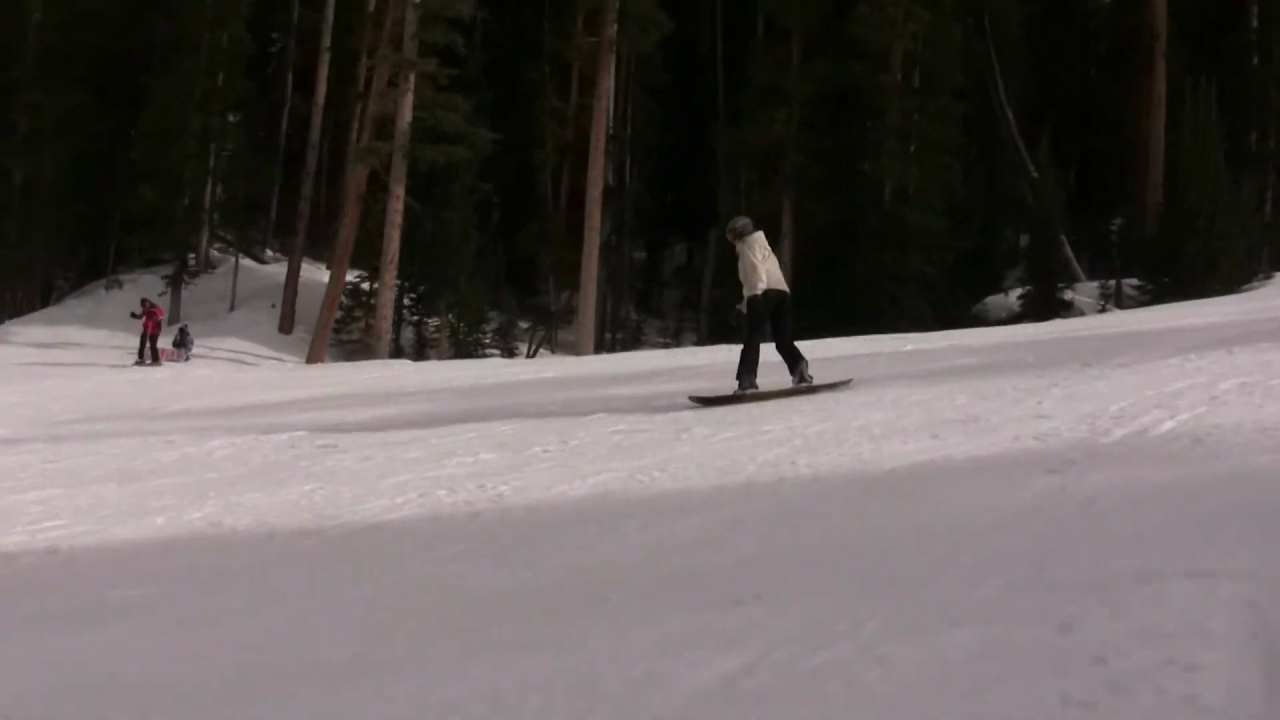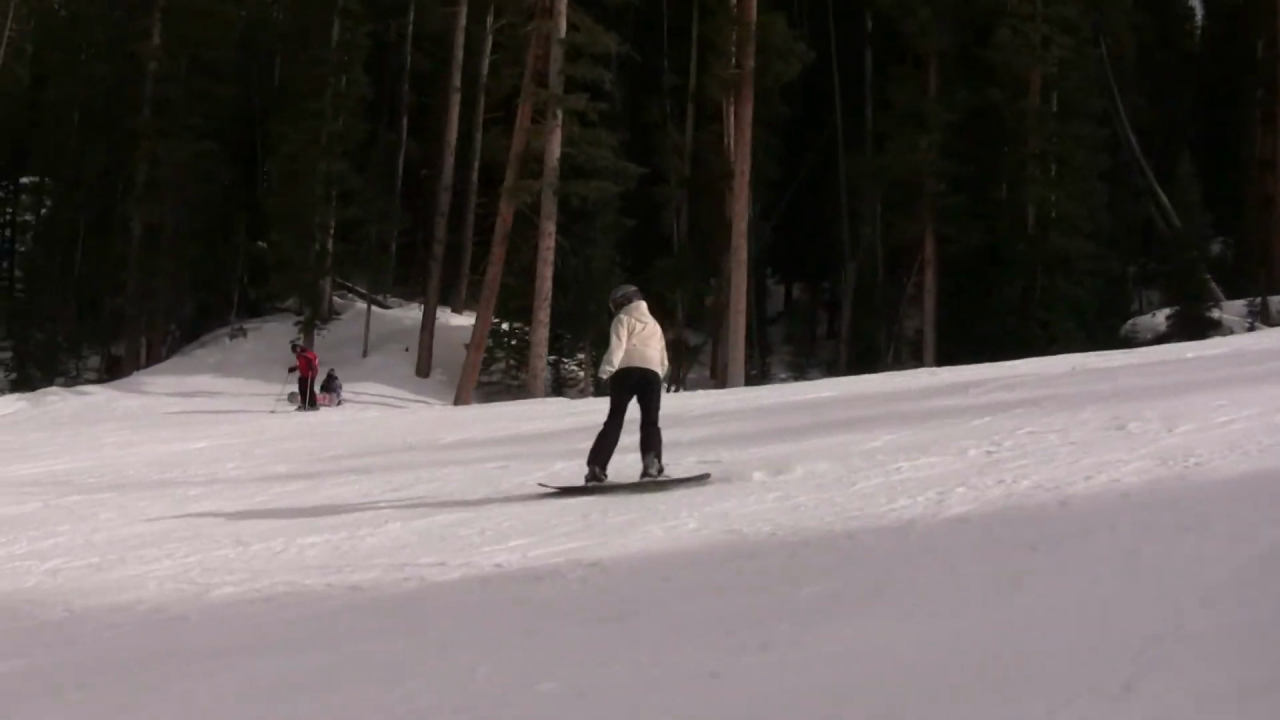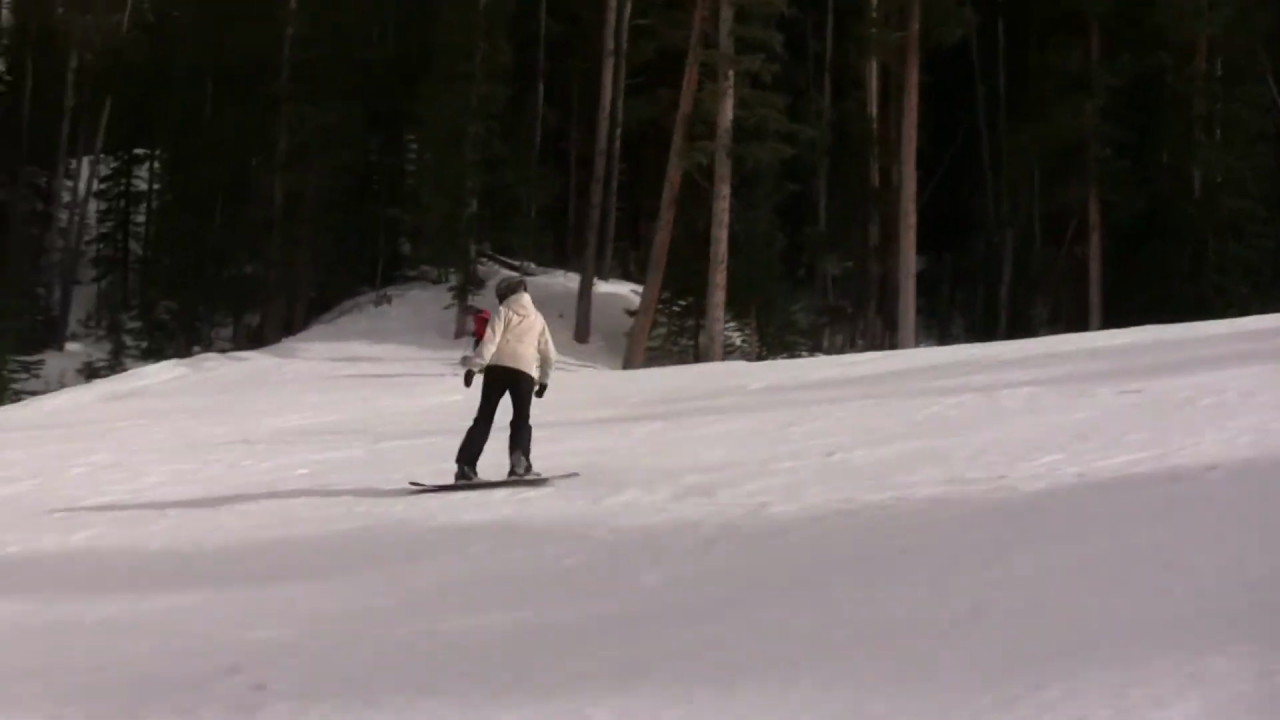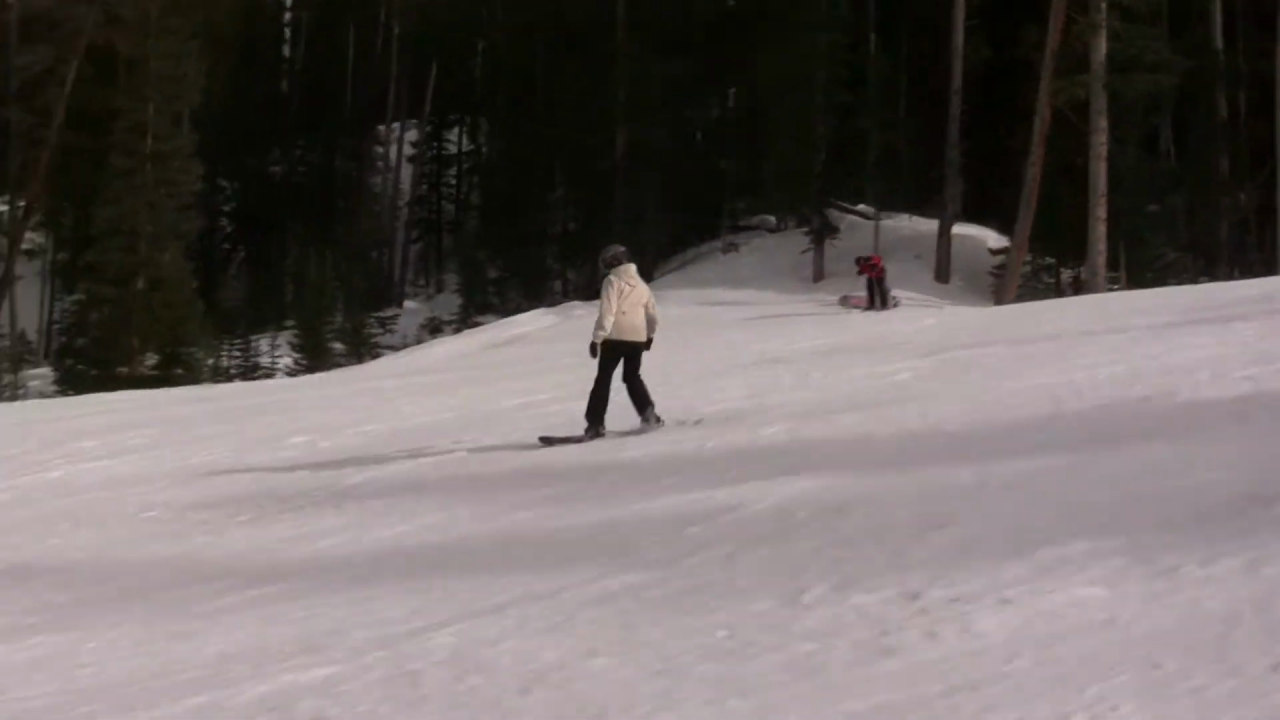
dt=0.7s
person 1, frame 1
left shoulder: (749, 246)
right shoulder: (762, 247)
left elbow: (757, 270)
left wrist: (757, 292)
right wrist: (743, 308)
left hip: (763, 294)
right hip: (782, 293)
left knee: (752, 339)
right knee: (783, 340)
left ankle: (747, 381)
right ankle: (800, 370)
person 1, frame 2
left shoulder: (623, 319)
right shoulder: (655, 324)
left elbow: (616, 348)
right elbow: (664, 362)
left wrist: (603, 373)
right wrist: (655, 385)
left hip: (626, 371)
right hip: (652, 373)
left knee: (613, 422)
right knee: (650, 423)
left ankle: (596, 468)
right ankle: (651, 464)
person 1, frame 3
left shoulder: (504, 311)
right shoulder: (537, 317)
left elbow: (490, 341)
right elbow: (549, 354)
left wrist: (473, 366)
right wrist: (544, 379)
left hip: (498, 368)
right hip: (524, 372)
left knee: (483, 419)
right knee: (521, 421)
left ankle: (465, 466)
right ankle: (520, 462)
person 1, frame 4
left shoulder: (612, 281)
right shoulder: (641, 284)
left elbow: (607, 312)
right elbow: (653, 315)
left wrist: (597, 338)
right wrist: (649, 334)
left hip: (615, 337)
right hip: (638, 338)
left knee: (603, 380)
right knee: (632, 377)
left ankle: (595, 425)
right ankle: (649, 414)
